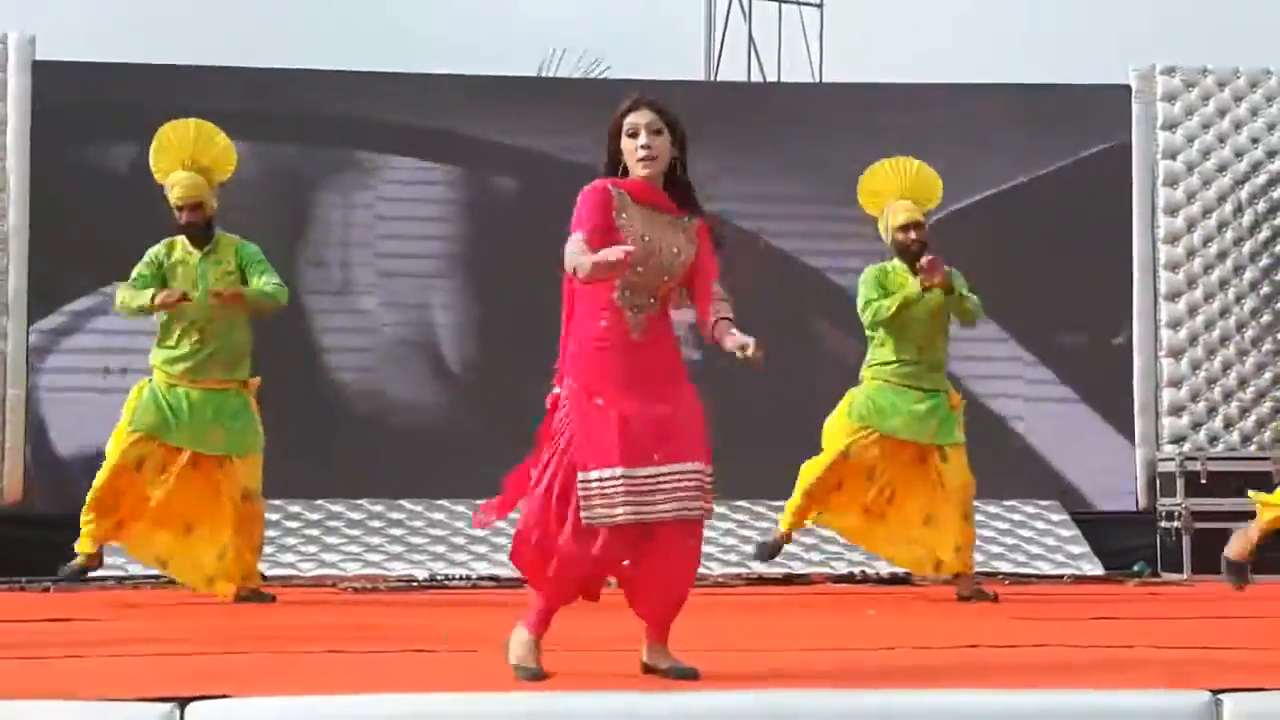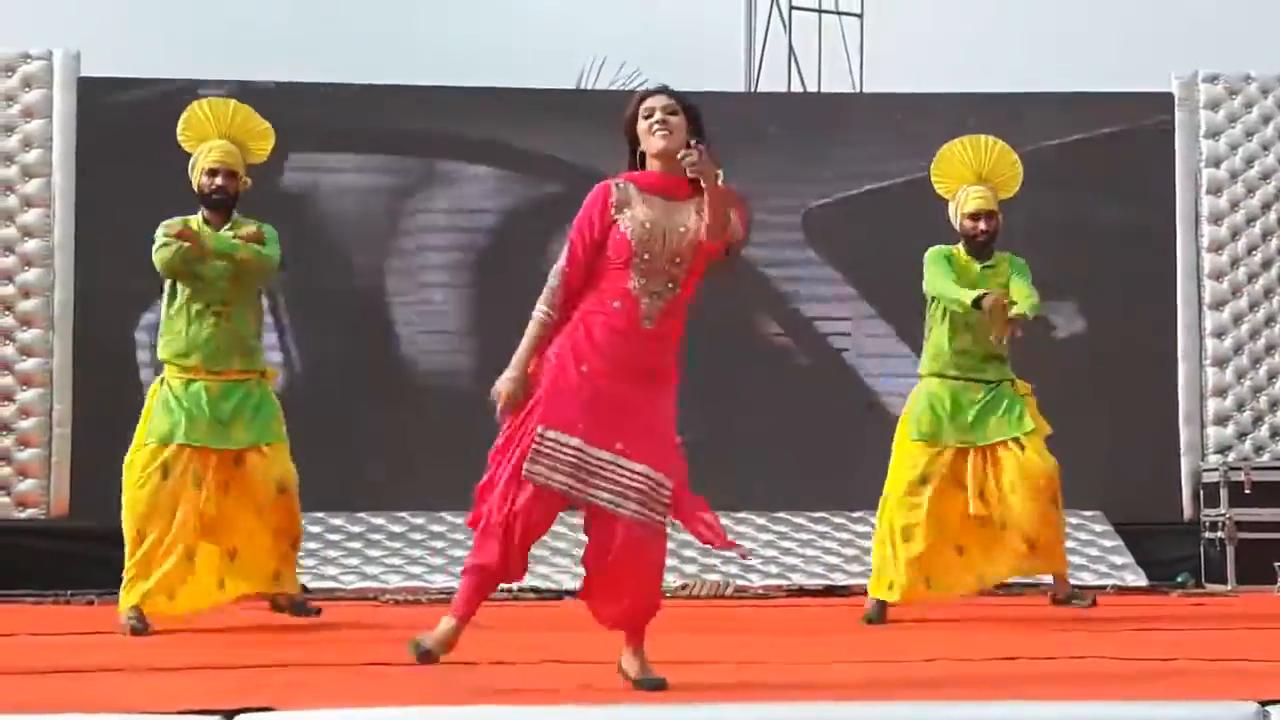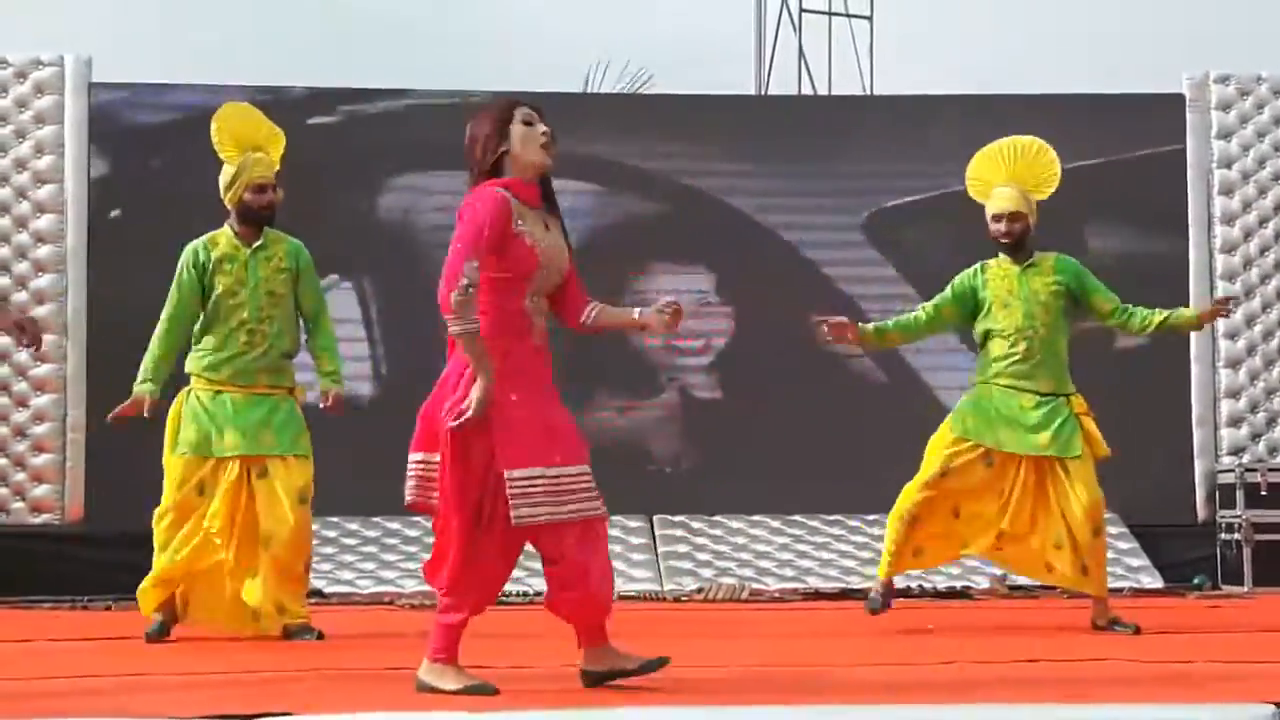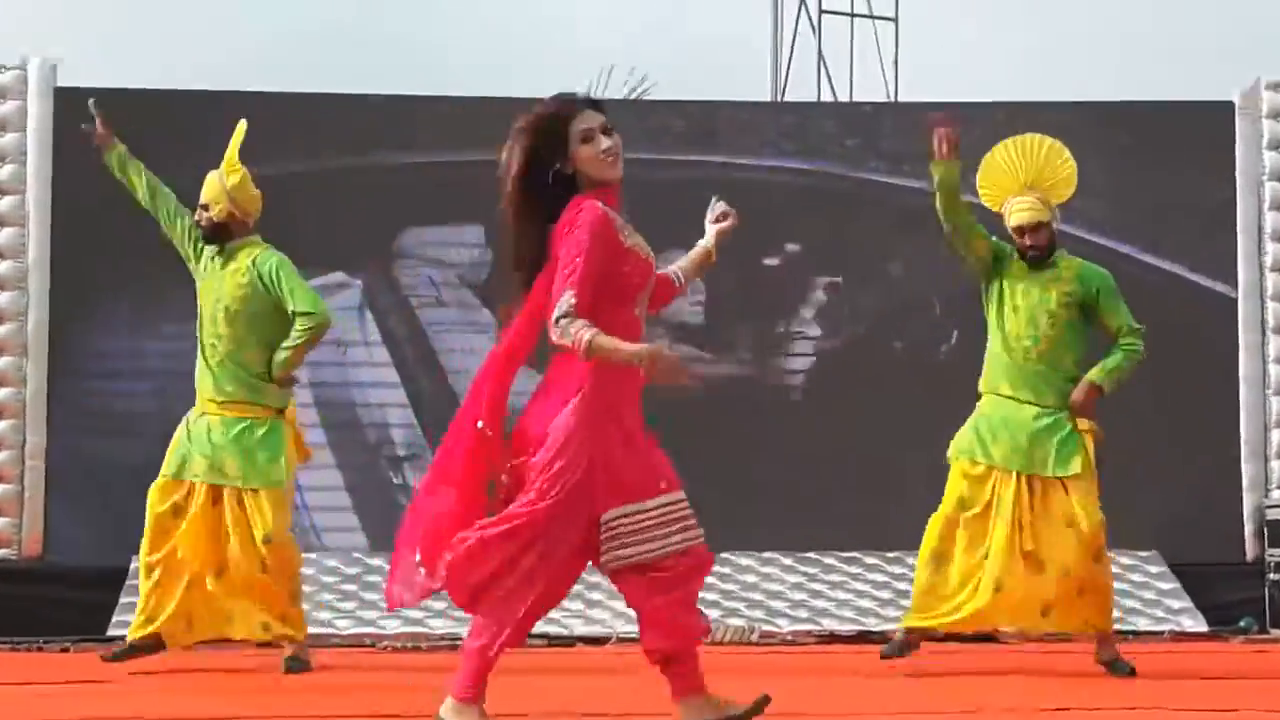
dt=1s
person 1, frame 1
left shoulder: (691, 226)
right shoulder: (598, 196)
left elbow: (710, 305)
right elbow: (578, 263)
left wrist: (736, 338)
right wrist: (618, 258)
left hip: (662, 383)
right hip: (595, 381)
left knee: (673, 521)
right knee: (599, 517)
left ankle: (656, 645)
right ankle: (530, 629)
person 1, frame 2
left shoulder: (709, 205)
right shoulder: (610, 197)
left elbow: (726, 237)
right elbow: (564, 281)
left wrist: (710, 179)
right wrist: (520, 363)
left hip: (651, 380)
right hip: (583, 361)
left knee: (633, 515)
right knee: (529, 490)
left ankle: (633, 651)
right ankle: (457, 615)
person 1, frame 3
left shoulder: (546, 218)
right shoulder: (492, 201)
left elbow: (573, 309)
right elbow: (457, 285)
left wrist: (646, 318)
right wrist: (481, 372)
left hip: (530, 384)
right hip: (489, 383)
left knee: (571, 518)
right knee: (487, 520)
left ankle: (598, 650)
right ankle: (438, 661)
person 1, frame 4
left shoulder: (608, 218)
right shoulder: (588, 217)
left elbow: (648, 293)
right elbow: (564, 326)
left wrist: (709, 246)
right wrist: (639, 358)
left hip: (610, 410)
right hip: (587, 410)
left knee: (657, 546)
right knee: (538, 559)
person 2, frame 1
left shoulder: (241, 253)
right shoulder: (162, 255)
left elbow: (275, 294)
right elbow: (127, 296)
left wrist: (236, 295)
right wrist: (157, 298)
left hip: (226, 398)
right hip: (163, 393)
left knee: (241, 494)
right knee: (120, 472)
left ankle: (244, 582)
right ankle: (89, 549)
person 2, frame 2
left shoulder: (259, 234)
right shoulder: (171, 229)
left elbow: (257, 262)
right elbow: (168, 263)
left wrist: (207, 233)
right wrist: (231, 238)
left hip: (248, 389)
right hip: (183, 391)
left knee: (273, 491)
right knee: (155, 494)
left ankle: (283, 587)
right ankle: (139, 602)
person 2, frame 3
left shoulder: (293, 253)
right shoulder: (200, 251)
left elbow: (317, 320)
right elbow: (173, 321)
left wrist: (332, 378)
right wrist: (146, 385)
left hip: (273, 405)
right hip: (208, 402)
left knee: (288, 511)
right knee: (186, 506)
left ankle: (287, 614)
right ankle: (167, 603)
person 2, frame 4
left shoulder: (268, 263)
right shoulder: (203, 254)
left elbow: (315, 316)
right elbow: (159, 201)
left wrist: (282, 368)
right wrist: (113, 149)
left hip: (256, 427)
right hip: (205, 421)
left knee: (266, 534)
right knee: (168, 521)
left ankle: (291, 634)
right ankle: (157, 626)
person 3, frame 1
left shoulder: (944, 275)
right shoulder: (873, 275)
left elbow: (971, 314)
right elbow: (873, 318)
left wrist: (948, 287)
right wrist: (917, 285)
left hip: (931, 400)
right hip: (879, 392)
left knee: (955, 487)
right knee: (835, 462)
left ankle: (963, 578)
right ankle: (787, 528)
person 3, frame 2
left shoulder: (1011, 266)
right shoulder: (938, 257)
left elbow: (1027, 298)
right elbow: (941, 289)
left wrist: (1014, 315)
right wrist: (978, 299)
left hip: (999, 393)
right hip: (941, 396)
left knee: (1037, 479)
right knee: (912, 492)
left ankle: (1059, 579)
right ankle: (882, 593)
person 3, frame 3
left shoulder: (1064, 270)
right shoulder: (977, 277)
left elbow: (1121, 317)
right elbow: (929, 319)
left wrist: (1188, 319)
right wrist: (867, 332)
left hip: (1054, 411)
right hip: (991, 405)
left knee: (1083, 508)
right knee: (930, 486)
left ankle: (1101, 610)
right ankle: (888, 574)
person 3, frame 4
left shoulder: (1090, 279)
right shoulder: (994, 263)
left elbow: (1131, 339)
right elbow: (956, 223)
left wrist: (1098, 379)
right wrist: (944, 168)
left hip: (1060, 429)
right hip: (999, 421)
left knee: (1084, 533)
right knee: (957, 521)
left ankle: (1103, 643)
right ankle: (917, 625)
